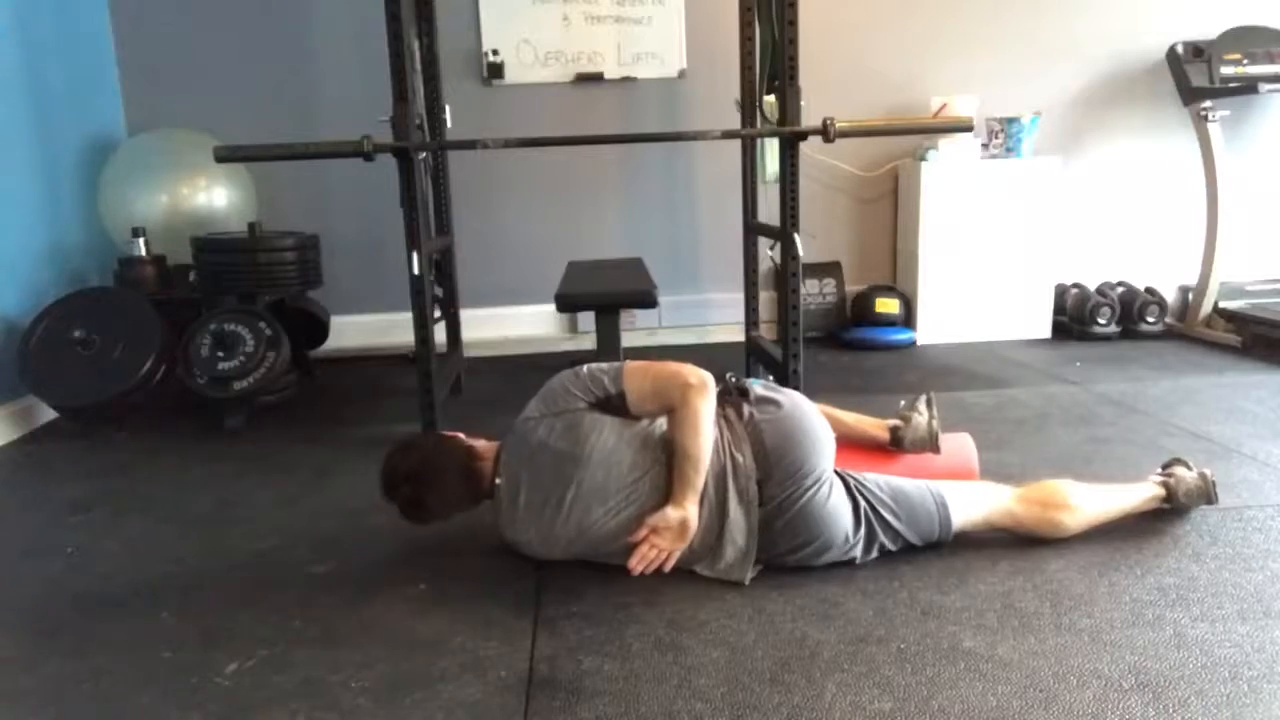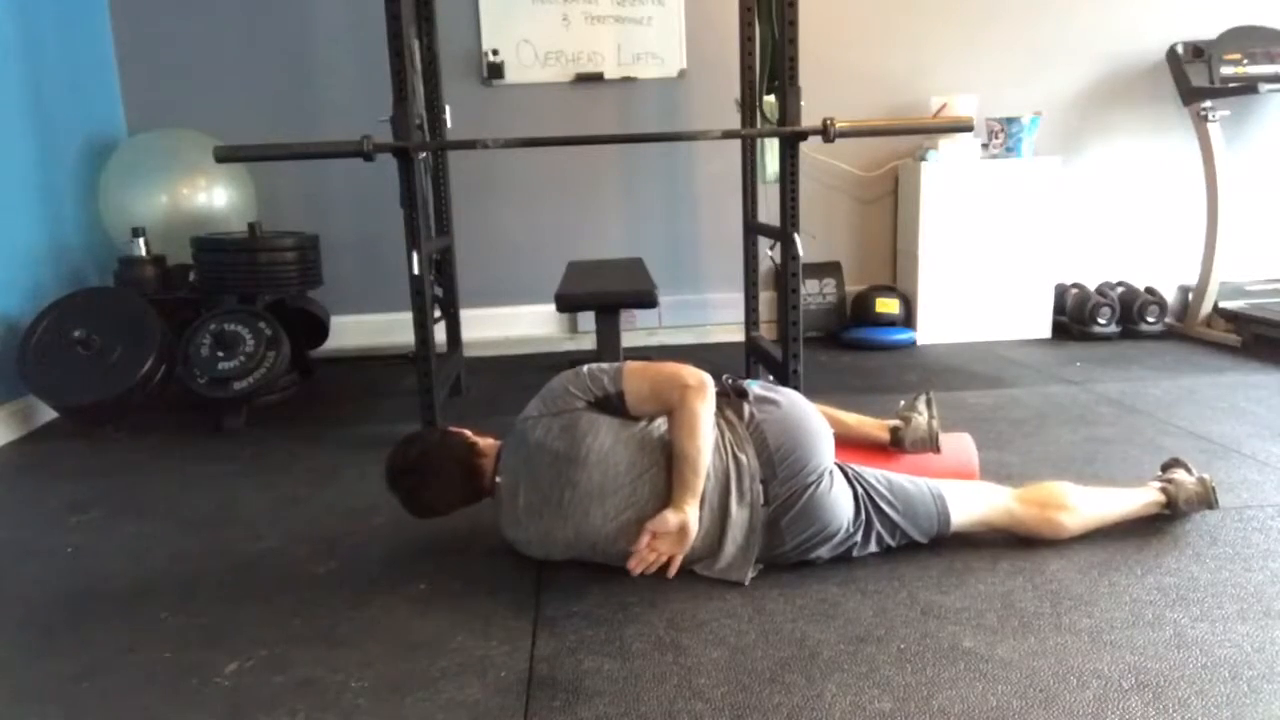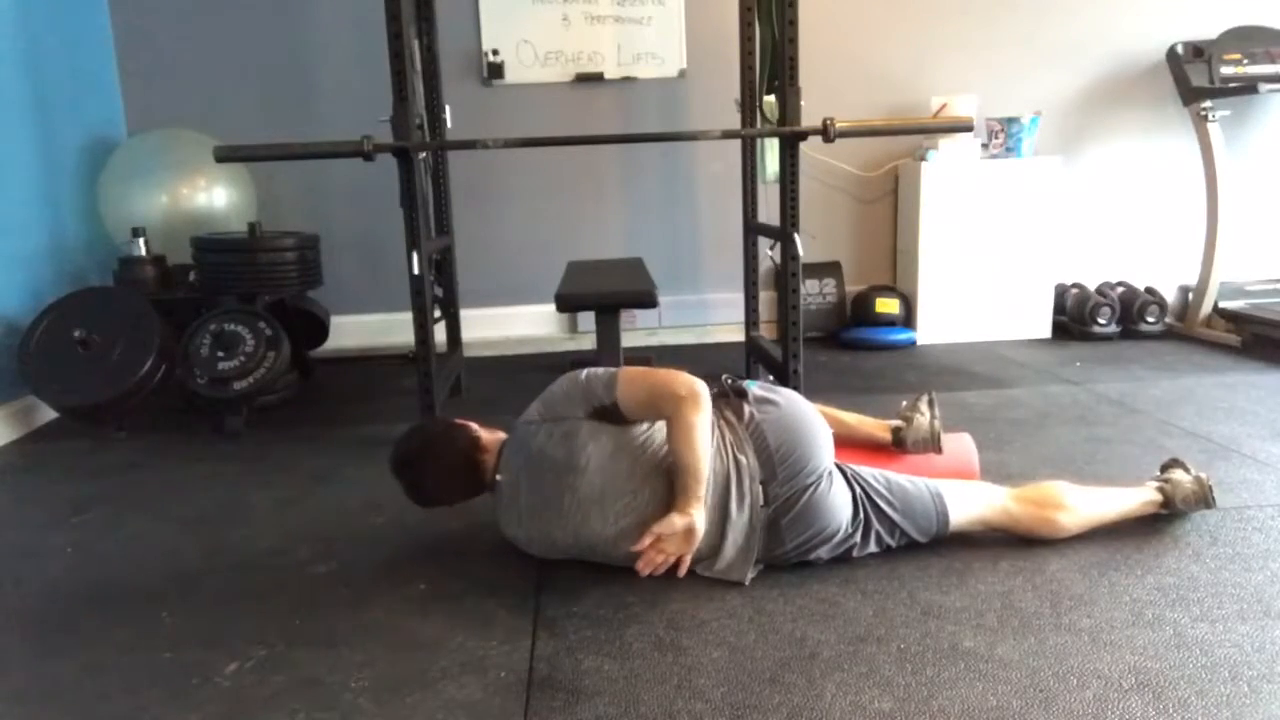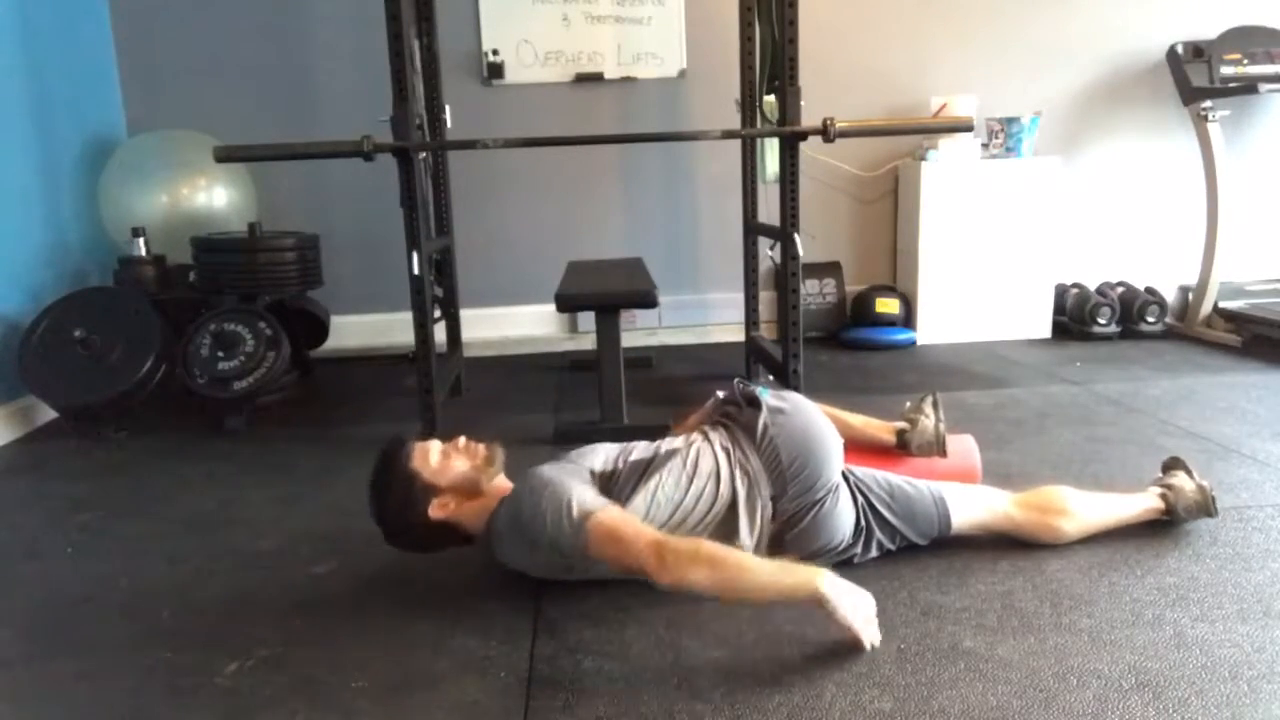
dt=1s
person 1, frame 1
left shoulder: (521, 534)
right shoulder: (552, 404)
right elbow: (693, 385)
right wrist: (685, 501)
left hip: (791, 523)
right hip: (770, 429)
left knee: (1000, 504)
left ankle: (1161, 487)
person 1, frame 2
left shoulder: (525, 532)
right shoulder: (554, 402)
right elbow: (692, 385)
right wrist: (686, 504)
left hip: (789, 518)
right hip: (767, 423)
left knee: (998, 507)
left ankle: (1163, 492)
person 1, frame 3
left shoulder: (521, 529)
right shoulder: (553, 408)
right elbow: (687, 394)
right wrist: (689, 508)
left hip: (783, 503)
right hip: (771, 446)
person 1, frame 4
left shoulder: (515, 537)
right shoulder: (538, 495)
right elbow: (662, 560)
left wrist: (692, 423)
right wrist: (817, 583)
right hip: (806, 519)
right knee: (1003, 509)
left ankle: (898, 436)
right ankle: (1162, 496)
